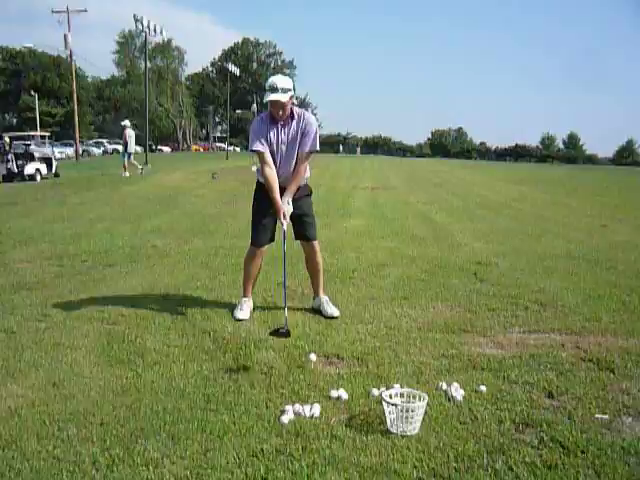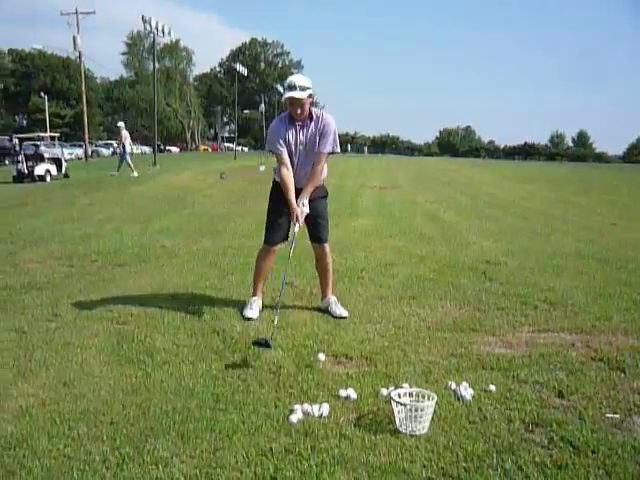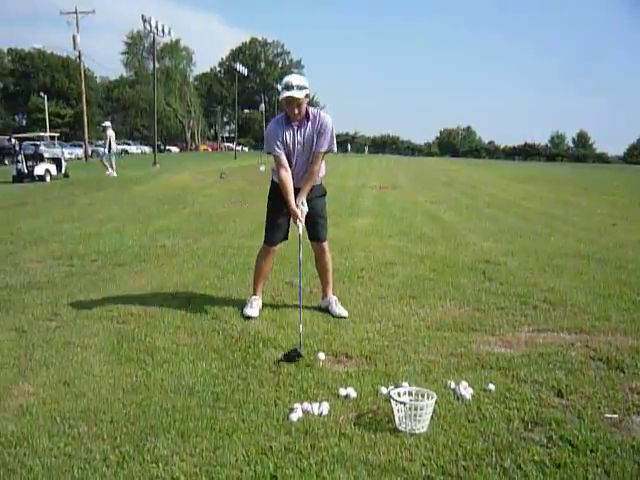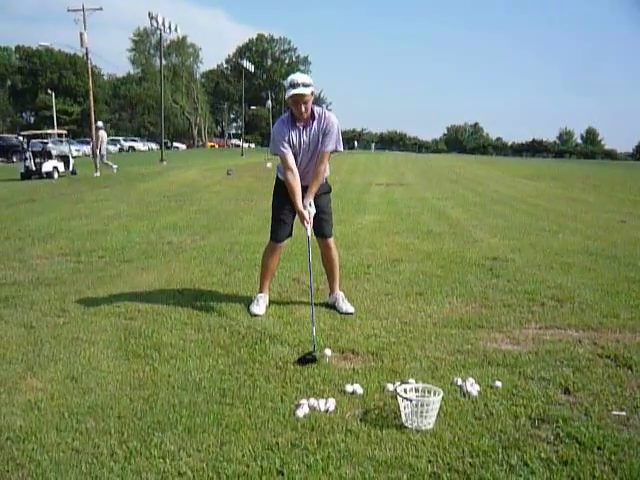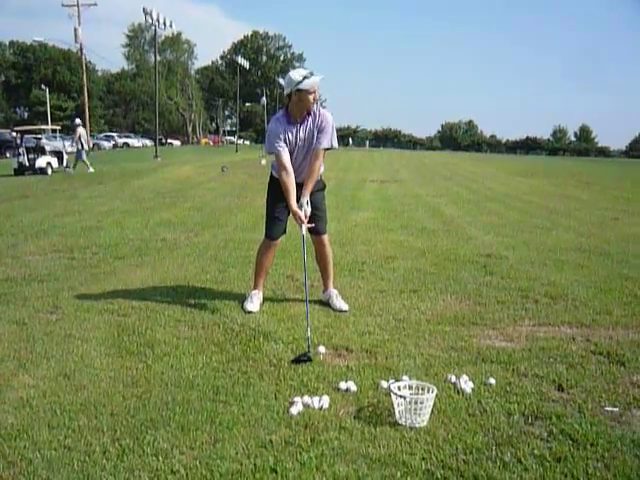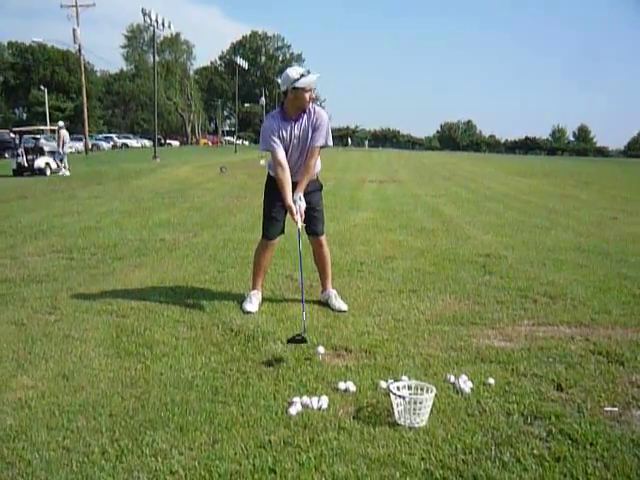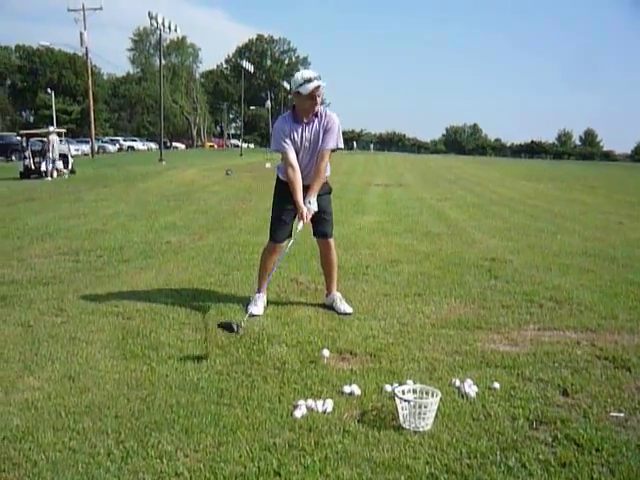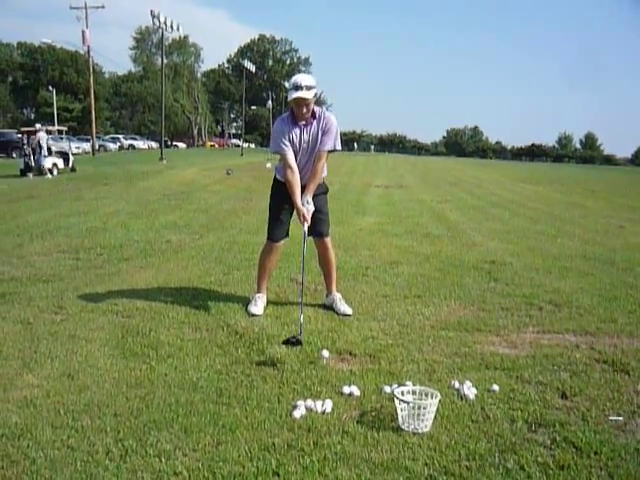
dt=0.4s
person 1, frame 1
left shoulder: (307, 121)
right shoulder: (259, 125)
left elbow: (302, 163)
right elbow: (267, 165)
left wrist: (288, 197)
right wrist: (277, 203)
left hip: (298, 188)
right hip: (267, 189)
left knee: (311, 244)
right knee: (257, 245)
left ankle: (320, 298)
right ankle: (246, 299)
person 1, frame 2
left shoulder: (325, 122)
right shoulder: (278, 126)
left elbow: (319, 164)
right elbow: (284, 167)
left wrist: (304, 199)
right wrist: (293, 205)
left hip: (314, 190)
right hip: (283, 189)
left knee: (322, 245)
right knee: (270, 244)
left ankle: (328, 298)
right ankle: (256, 298)
person 1, frame 3
left shoulder: (323, 121)
right shoulder: (275, 127)
left elbow: (316, 163)
right elbow: (283, 168)
left wrist: (302, 198)
right wrist: (292, 205)
left hip: (313, 189)
right hip: (281, 189)
left knee: (321, 244)
right knee: (270, 244)
left ankle: (329, 297)
right ankle: (256, 297)
person 1, frame 4
left shoulder: (328, 121)
right shoulder: (281, 127)
left elbow: (322, 163)
right elbow: (290, 170)
left wrist: (309, 199)
right wrist: (299, 207)
left hip: (318, 187)
right hip: (286, 187)
left knee: (327, 240)
right knee: (276, 241)
left ankle: (335, 294)
right ankle: (262, 294)
person 1, frame 5
left shoulder: (323, 118)
right shoulder: (276, 125)
left elbow: (317, 160)
right elbow: (285, 168)
left wrist: (305, 197)
right wrist: (293, 207)
left hip: (313, 184)
right hip: (281, 184)
left knee: (321, 237)
right knee: (272, 238)
left ankle: (329, 291)
right ankle: (256, 291)
person 1, frame 6
left shoulder: (318, 116)
right shoulder: (272, 122)
left elbow: (312, 159)
right elbow: (280, 165)
left wrist: (299, 194)
right wrist: (288, 203)
left hip: (309, 183)
right hip: (277, 183)
left knee: (319, 238)
right knee: (269, 239)
left ankle: (328, 291)
right ankle: (255, 292)
person 1, frame 7
left shoulder: (329, 119)
right shoulder: (283, 125)
left elbow: (323, 162)
right elbow: (291, 166)
left wrist: (312, 198)
right wrist: (299, 204)
left hip: (319, 187)
right hip: (287, 186)
left knee: (327, 241)
right knee: (277, 241)
left ankle: (332, 294)
right ankle: (260, 294)
person 1, frame 8
left shoulder: (327, 121)
right shoulder: (282, 126)
left elbow: (319, 162)
right elbow: (289, 167)
left wrist: (307, 198)
right wrist: (297, 204)
left hip: (315, 186)
right hip: (284, 186)
left knee: (324, 240)
right knee: (274, 241)
left ankle: (332, 295)
right ankle: (260, 294)
